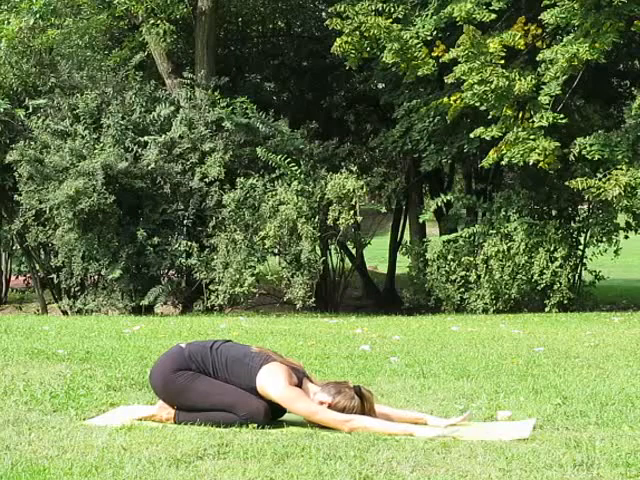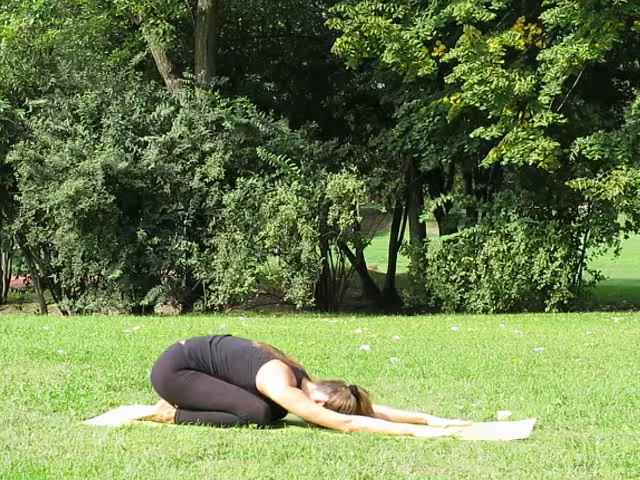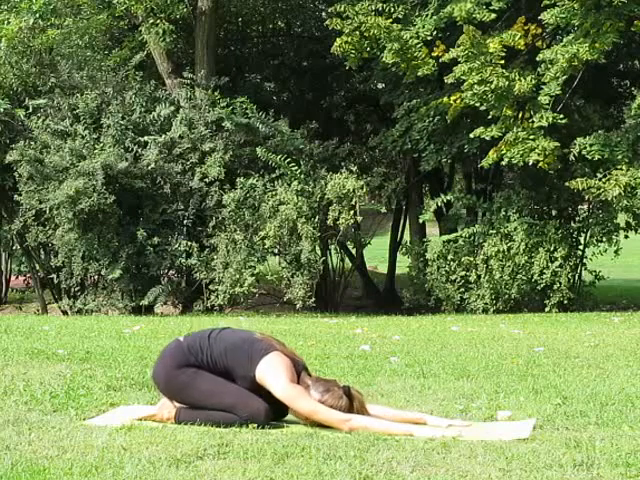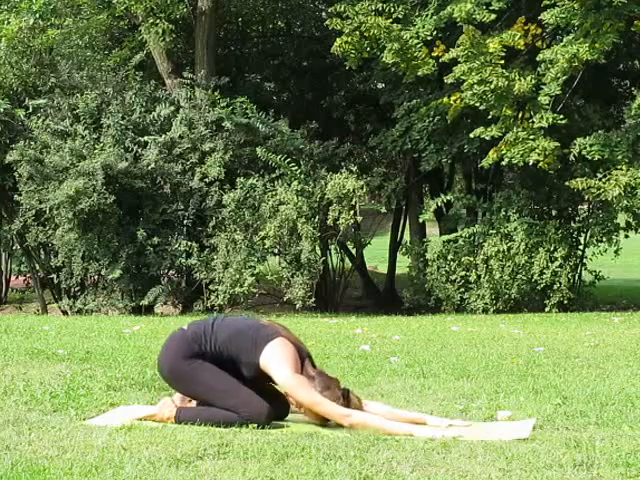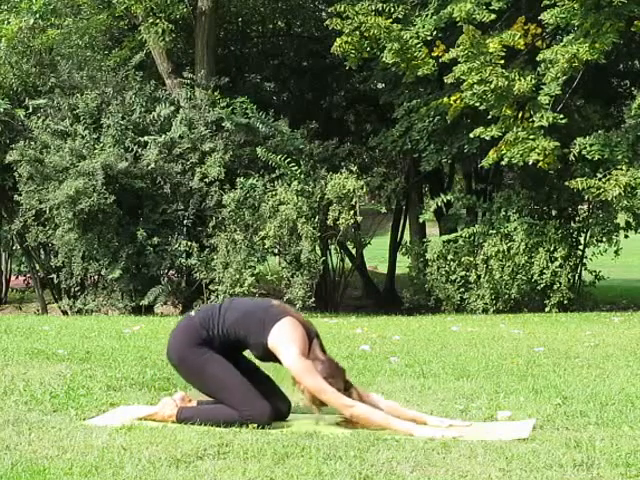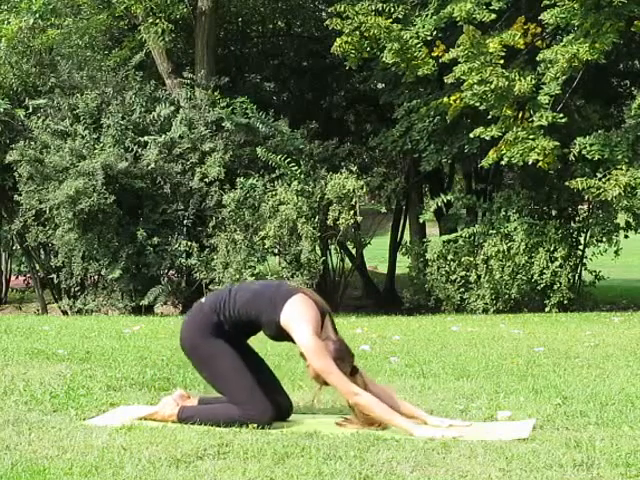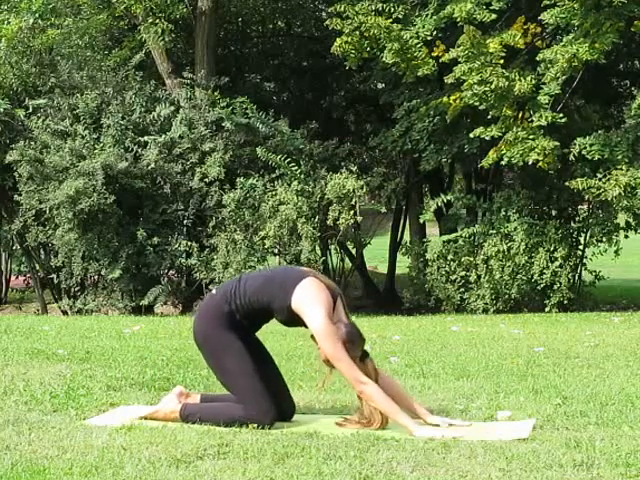
dt=0.4s
person 1, frame 1
left shoulder: (306, 384)
right shoulder: (283, 388)
left elbow: (370, 408)
right elbow: (347, 422)
left wrist: (430, 419)
right wrist: (415, 431)
left hip: (194, 360)
right hip: (172, 370)
left knee: (272, 411)
right knee: (255, 413)
left ankle: (183, 404)
right ankle: (174, 414)
person 1, frame 2
left shoulder: (302, 382)
right shoulder: (283, 388)
left elbow: (370, 408)
right elbow: (347, 423)
left wrist: (430, 419)
right wrist: (415, 431)
left hip: (195, 358)
right hip: (173, 368)
left knee: (275, 411)
right knee: (256, 413)
left ankle: (186, 402)
right ankle: (174, 414)
person 1, frame 3
left shoulder: (301, 380)
right shoulder: (283, 383)
left elbow: (365, 407)
right elbow: (345, 421)
left wrist: (429, 419)
right wrist: (416, 431)
left hip: (198, 358)
right hip: (174, 366)
left knee: (277, 410)
right knee: (257, 413)
left ankle: (188, 401)
right ankle: (175, 414)
person 1, frame 4
left shoulder: (304, 370)
right shoulder: (287, 372)
left elbow: (364, 404)
right elbow: (347, 416)
left wrist: (428, 419)
right wrist: (415, 431)
left hip: (205, 353)
right hip: (180, 355)
left knee: (278, 409)
right knee: (257, 413)
left ankle: (191, 402)
right ankle: (176, 413)
person 1, frame 5
left shoulder: (312, 349)
right shoulder: (295, 355)
left elbow: (369, 397)
right elbow: (349, 407)
left wrist: (428, 419)
right wrist: (416, 430)
left hip: (213, 343)
right hip: (189, 342)
left knee: (279, 408)
right knee: (258, 413)
left ankle: (189, 402)
right ankle: (175, 412)
person 1, frame 6
left shoulder: (322, 328)
right shoulder: (308, 334)
left elbow: (368, 384)
right elbow: (354, 394)
left wrist: (428, 418)
right wrist: (415, 428)
left hip: (224, 332)
right hip: (202, 330)
left knee: (280, 407)
right knee: (259, 414)
left ankle: (190, 400)
right ankle: (177, 411)
person 1, frame 7
left shoulder: (334, 310)
right shoulder: (321, 318)
left elbow: (374, 371)
right elbow: (362, 382)
left wrist: (427, 415)
right wrist: (415, 427)
left hip: (236, 324)
right hip: (215, 321)
left knee: (284, 410)
right knee: (262, 415)
left ankle: (191, 398)
right ankle: (177, 410)
